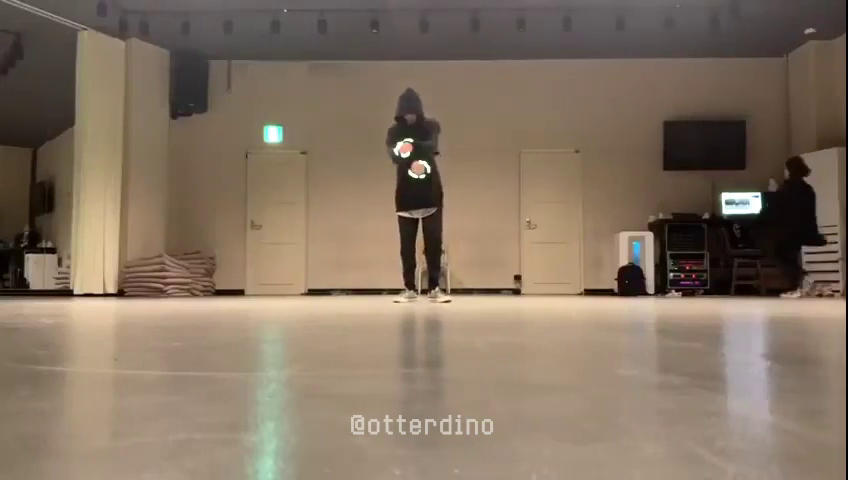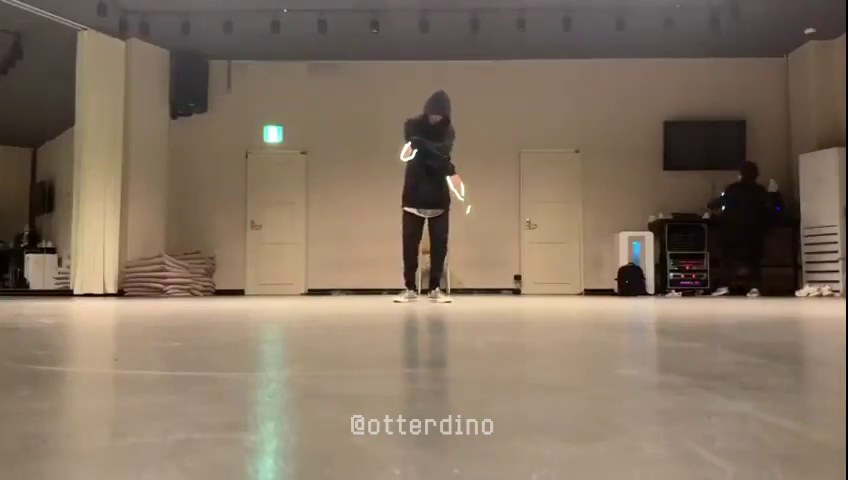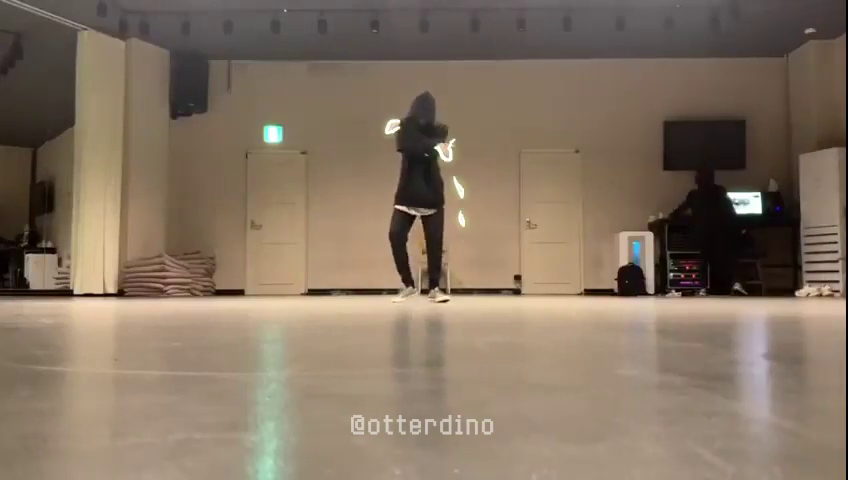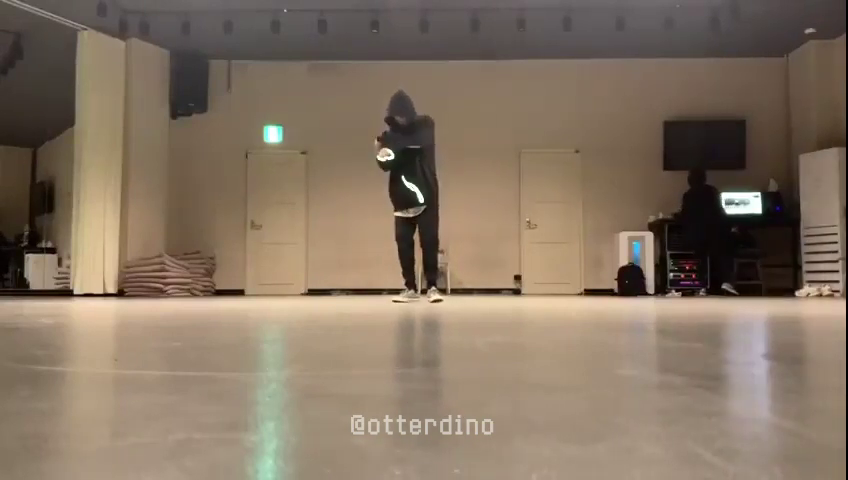
dt=0.5s
person 1, frame 1
left shoulder: (431, 126)
right shoulder: (394, 132)
left elbow: (430, 146)
right elbow: (395, 153)
left wrist: (413, 146)
right wrist: (411, 162)
left hip: (431, 194)
right hip: (406, 195)
left knee: (434, 242)
right knee: (407, 244)
left ankle: (434, 288)
right ankle: (409, 288)
person 1, frame 2
left shoulder: (447, 131)
right shoulder: (413, 125)
left elbow: (442, 150)
right elbow: (424, 152)
left wrist: (419, 144)
right wrist: (450, 171)
left hip: (438, 194)
right hip: (414, 193)
left knee: (439, 242)
right knee: (410, 242)
left ankle: (435, 288)
right ankle: (410, 288)
person 1, frame 3
left shoulder: (440, 131)
right shoulder: (407, 125)
left elbow: (424, 145)
right elbow: (405, 145)
right wrist: (432, 146)
left hip: (432, 194)
right hip: (407, 193)
left knee: (435, 241)
right knee: (395, 236)
left ankle: (435, 287)
right ankle: (407, 284)
person 1, frame 4
left shoulder: (425, 124)
right shoulder: (392, 132)
left elbow: (418, 144)
right elbow: (385, 165)
left wrist: (387, 140)
right wrist: (382, 155)
left hip: (425, 192)
right hip: (402, 195)
left knee: (429, 240)
right knee: (403, 241)
left ankle: (432, 287)
right ankle: (410, 287)
person 2, frame 1
left shoulder: (787, 186)
right shoulder: (807, 189)
left elbow: (779, 207)
right elbow: (810, 213)
right wrist: (814, 233)
left hip: (789, 229)
right hip: (805, 229)
left knee: (785, 259)
right knee: (791, 259)
left ankle: (796, 289)
person 2, frame 2
left shoulder: (733, 189)
right shoulder: (761, 191)
left elbow: (719, 203)
right elbow: (765, 212)
left wrist: (710, 205)
right wrist: (761, 231)
left hip: (733, 230)
right hip: (752, 231)
left knee: (729, 258)
right knee: (753, 260)
left ankle: (724, 286)
right ankle: (755, 288)
person 2, frame 3
left shoulder: (694, 195)
right shoulder: (719, 191)
left elbow: (681, 210)
right elbow: (730, 211)
left wrist: (673, 215)
right wrist: (734, 227)
left hip: (703, 232)
right hip: (722, 229)
left knee: (707, 259)
right knee: (729, 257)
left ankle: (711, 288)
right ankle: (734, 282)
person 2, frame 4
left shoulder: (688, 195)
right shoulder: (712, 191)
left elbow: (684, 216)
right elbow: (719, 209)
right wrist: (727, 226)
left hip: (696, 232)
right hip: (714, 228)
left knee: (702, 258)
right knee: (722, 255)
right ankle: (725, 282)
